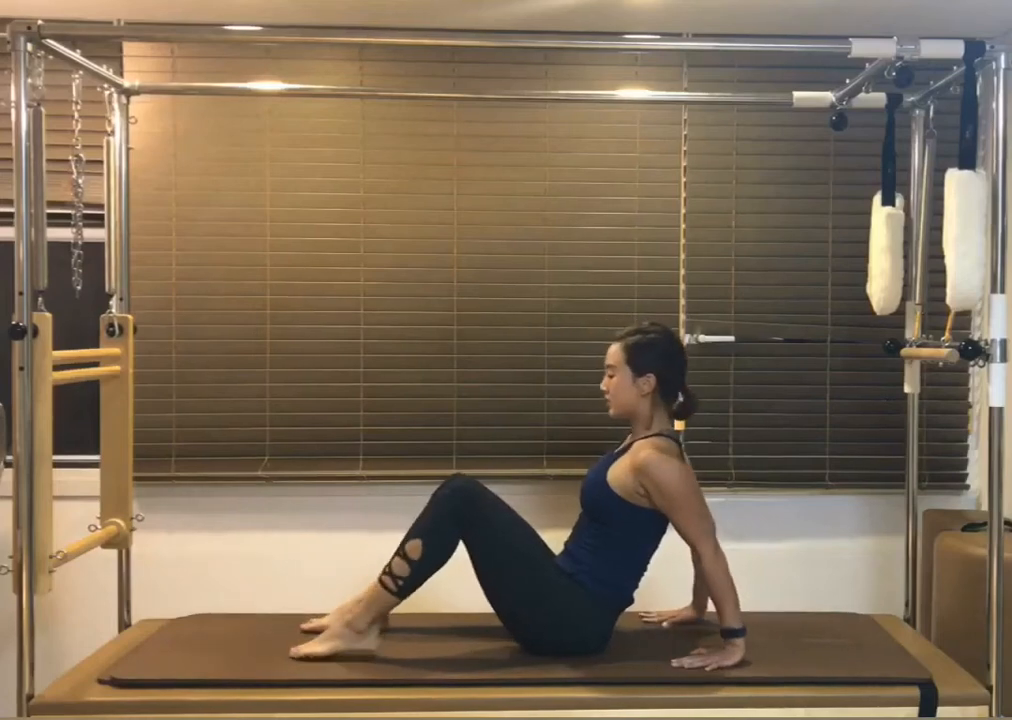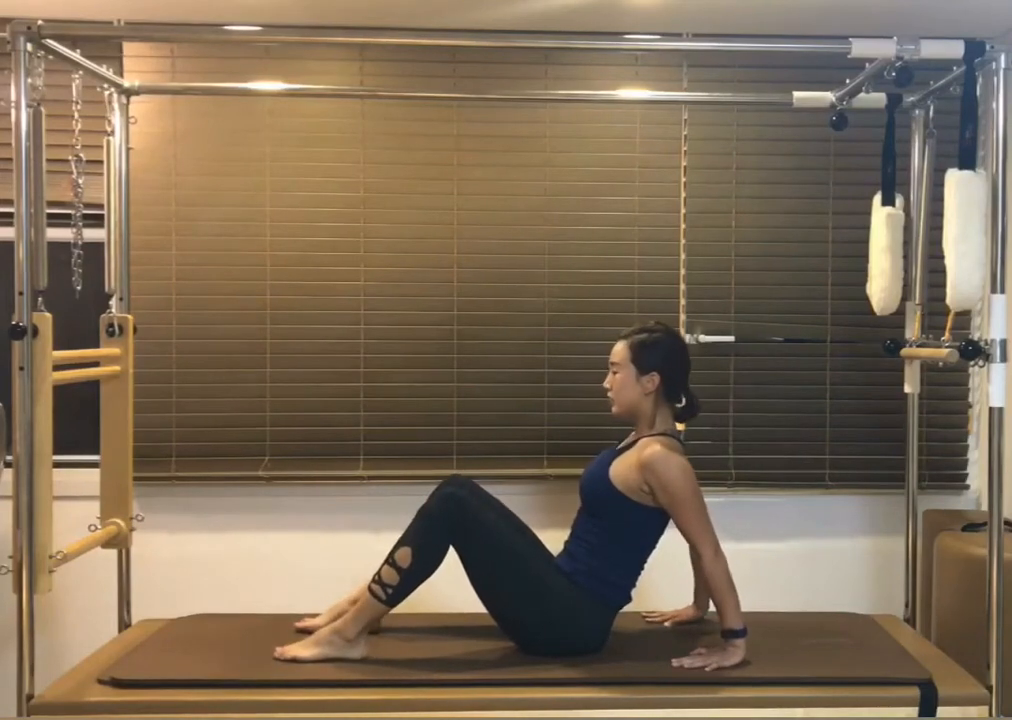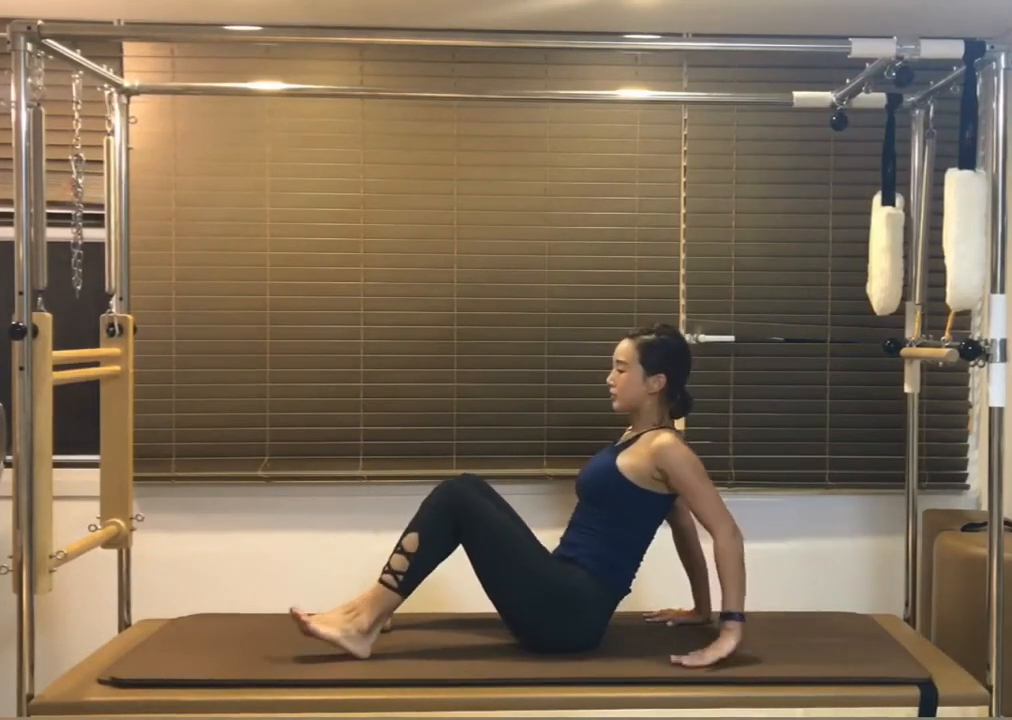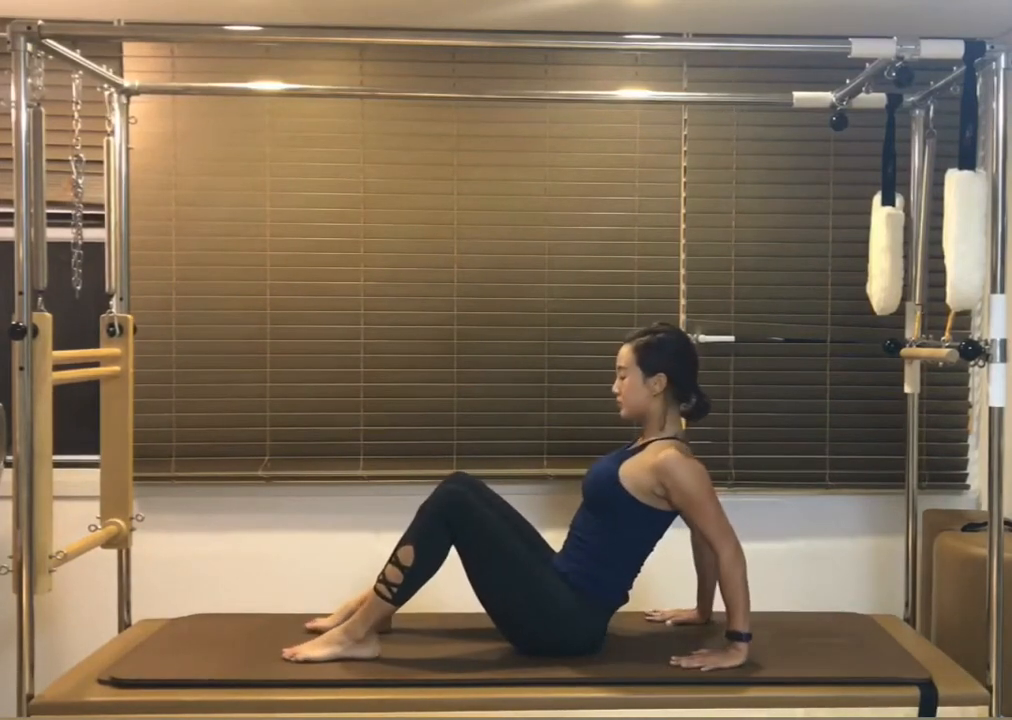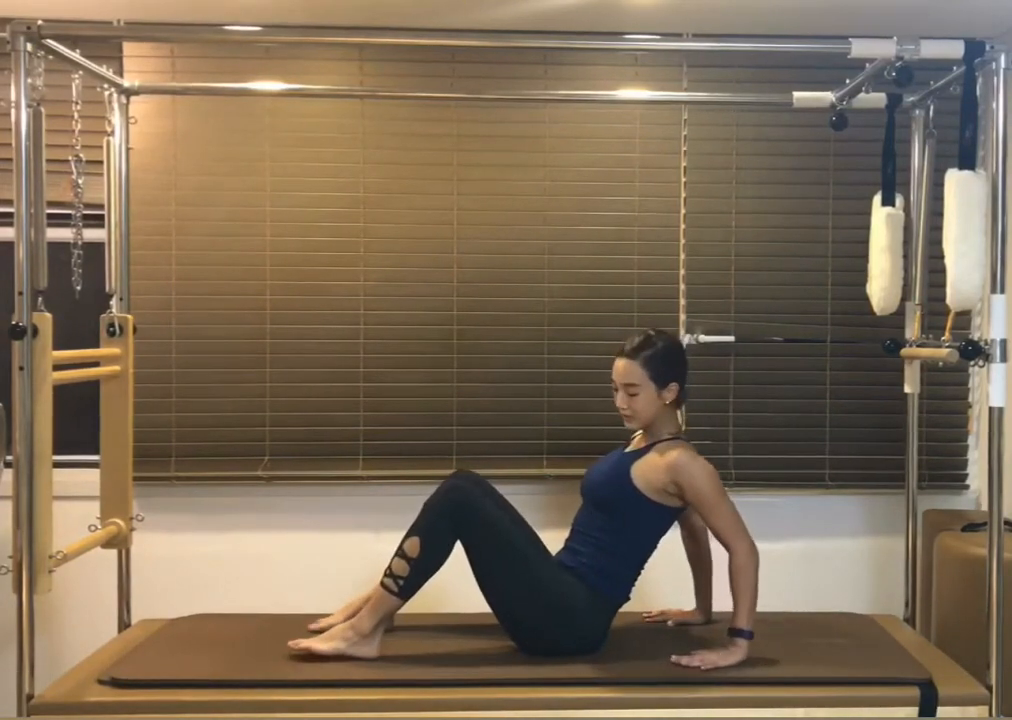
dt=1s
person 1, frame 1
left shoulder: (652, 461)
right shoulder: (647, 441)
left elbow: (708, 547)
right elbow: (704, 523)
left wrist: (733, 640)
right wrist: (696, 606)
left hip: (570, 621)
right hip: (565, 595)
left knee: (459, 502)
right knee: (461, 491)
left ankle: (358, 626)
right ankle: (370, 606)
person 1, frame 2
left shoulder: (659, 459)
right shoulder: (644, 440)
left elbow: (709, 548)
right elbow: (698, 537)
left wrist: (735, 640)
right wrist: (698, 607)
left hip: (568, 622)
right hip: (561, 594)
left knee: (449, 509)
right knee: (458, 493)
left ankle: (347, 635)
right ankle: (366, 604)
person 1, frame 3
left shoulder: (664, 450)
right shoulder: (636, 438)
left elbow: (727, 532)
right elbow: (685, 529)
left wrist: (731, 627)
right wrist: (700, 609)
left hip: (569, 612)
right hip: (559, 597)
left knee: (453, 499)
right knee: (467, 489)
left ankle: (362, 628)
right ankle: (376, 602)
person 1, frame 4
left shoulder: (670, 463)
right shoulder: (651, 444)
left elbow: (728, 548)
right elbow: (701, 535)
left wrist: (737, 643)
right wrist: (702, 610)
left hip: (564, 621)
right hip: (559, 591)
left knee: (451, 507)
right knee: (461, 489)
left ankle: (356, 635)
right ankle: (373, 606)
person 1, frame 5
left shoulder: (680, 464)
right shoulder: (643, 443)
left elbow: (742, 546)
right elbow: (694, 530)
left wrist: (738, 641)
right wrist: (700, 610)
left hip: (571, 618)
right hip: (560, 594)
left knee: (456, 501)
right knee: (466, 485)
left ankle: (362, 631)
right ankle: (377, 603)
